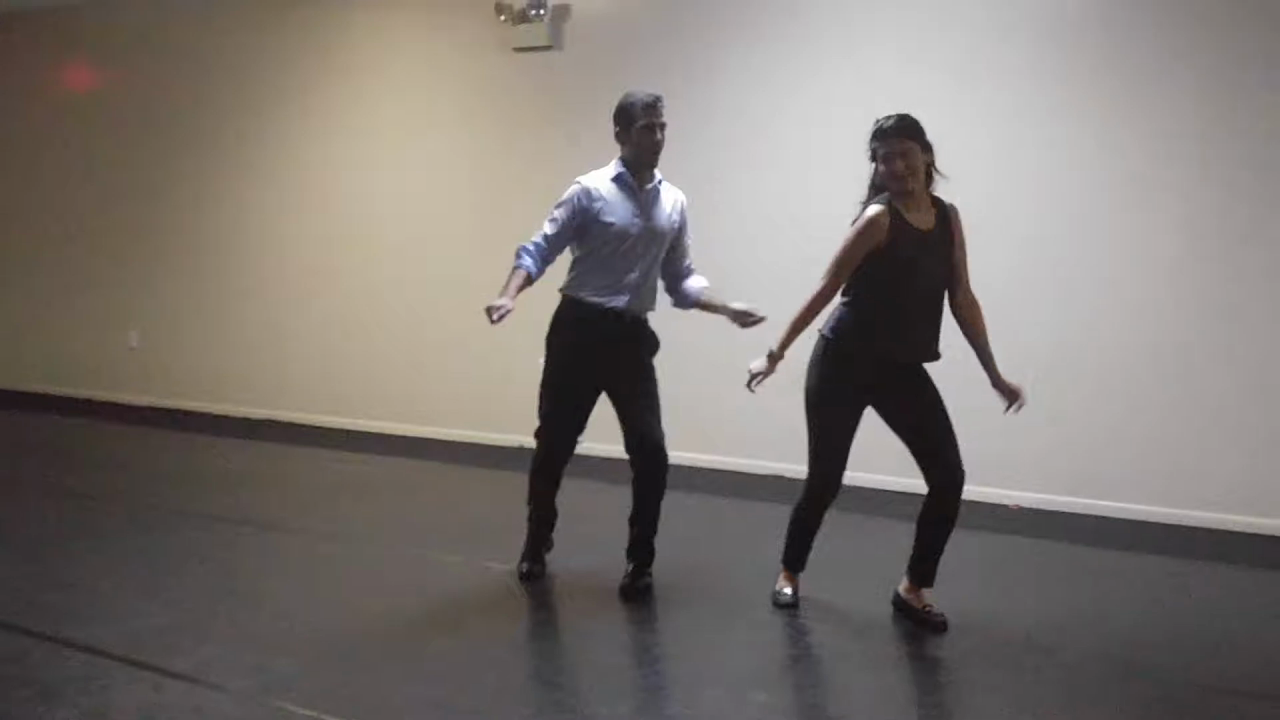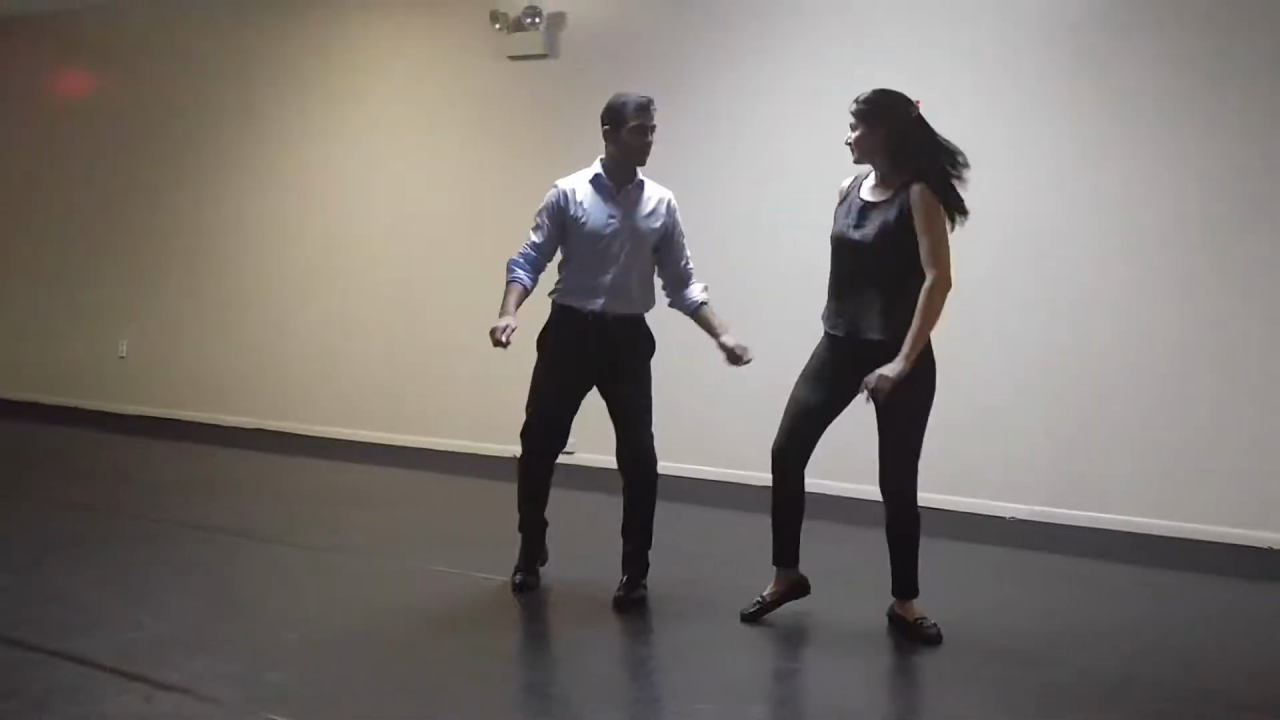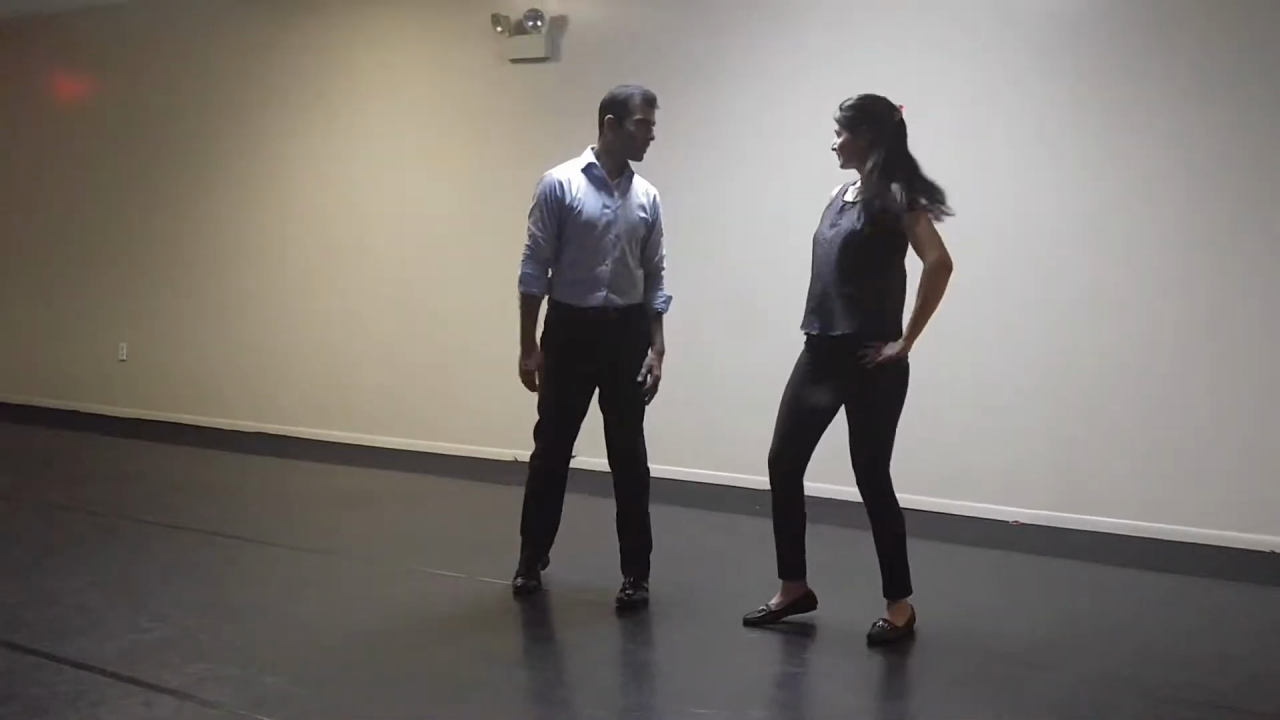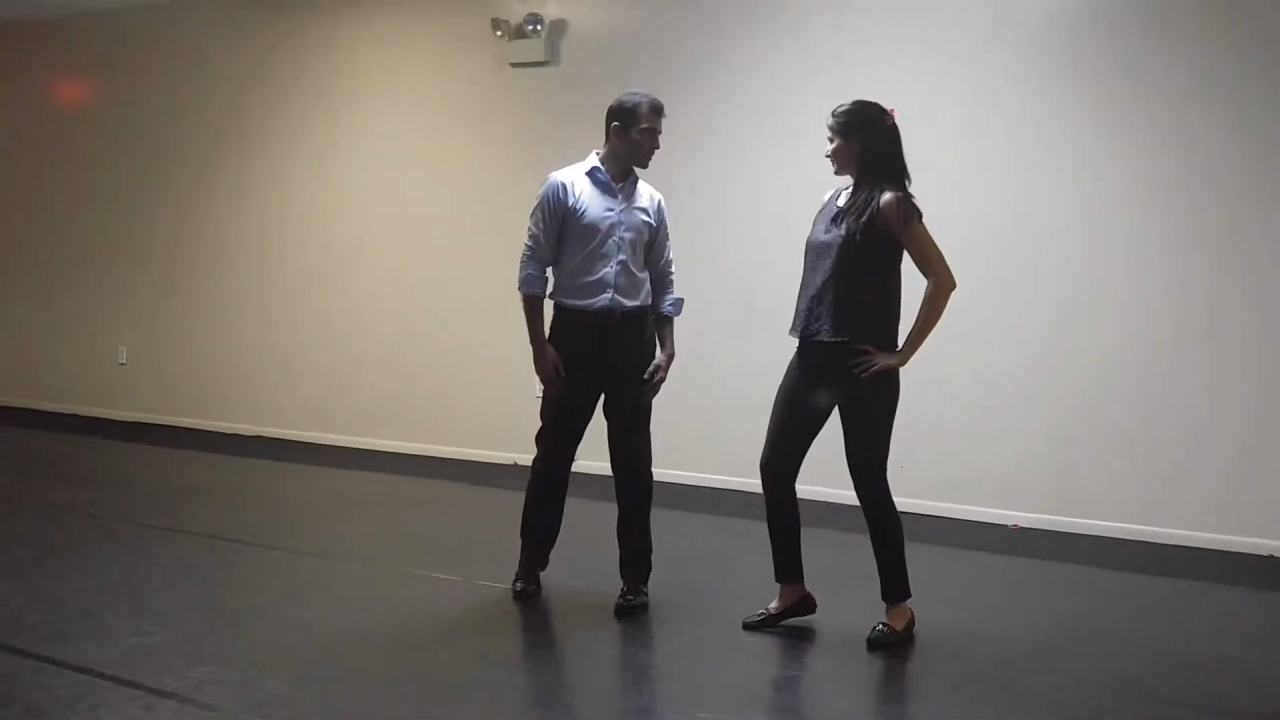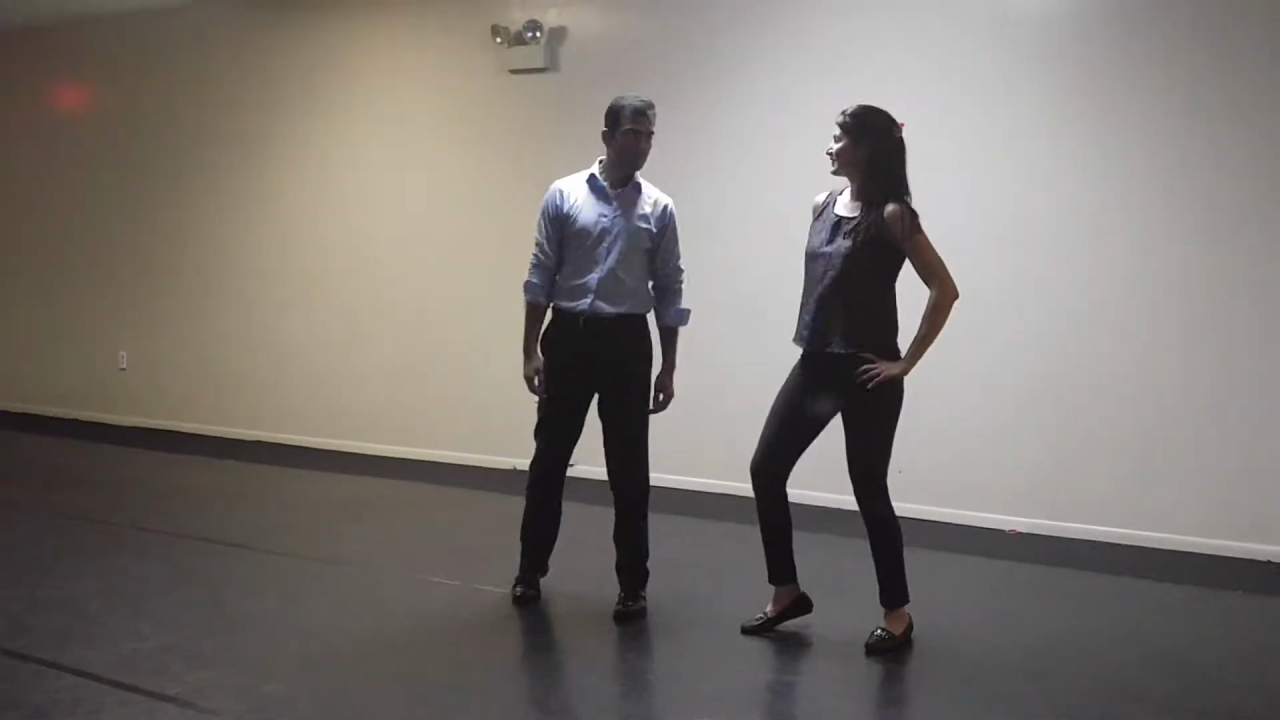
dt=0.3s
person 1, frame 1
left shoulder: (947, 218)
right shoulder: (878, 217)
left elbow: (962, 298)
right elbow: (826, 289)
left wrist: (993, 372)
right wrist: (776, 353)
left hip: (902, 369)
right hip: (844, 362)
left knee: (949, 478)
right knee: (825, 481)
left ankle: (913, 588)
right ankle: (789, 572)
person 1, frame 2
left shoulder: (918, 195)
right shoulder: (850, 190)
left elbow: (938, 278)
left wrist: (906, 359)
left hip: (894, 358)
right hip: (839, 349)
left knee: (898, 482)
right knee: (786, 455)
left ankle: (905, 602)
right ankle: (786, 575)
person 1, frame 3
left shoulder: (893, 194)
right shoulder: (841, 195)
left elbow: (939, 263)
left wrist: (904, 341)
right wrist: (820, 341)
left hip: (871, 359)
right hip: (821, 352)
left knee: (872, 480)
right knee: (782, 464)
left ankle: (899, 604)
right ankle: (794, 587)
person 1, frame 4
left shoulder: (888, 204)
right shoulder: (832, 201)
left elbow: (942, 280)
left wrist: (903, 353)
right wrist: (811, 342)
left hip: (862, 365)
right hip: (811, 358)
left knee: (869, 485)
right knee: (774, 469)
left ankle: (898, 607)
right ankle: (792, 591)
person 1, frame 5
left shoulder: (892, 215)
right shoulder: (823, 205)
left elbow: (945, 290)
left wrist: (907, 362)
right wrist: (814, 344)
left hip: (865, 374)
right hip: (814, 366)
left knee: (869, 492)
right knee: (765, 470)
left ankle: (896, 613)
right ankle: (786, 592)
person 2, frame 1
left shoulder: (673, 203)
right shoulder: (590, 191)
left elbow: (681, 277)
right elbow: (541, 249)
left wrist: (726, 307)
right wrist: (509, 295)
left hip: (633, 337)
right hip: (581, 330)
left knee: (650, 454)
right knee: (554, 444)
left ankle: (640, 561)
right ankle: (536, 546)
person 2, frame 2
left shoulder: (661, 204)
right shoulder: (568, 193)
left elbow: (682, 283)
right elbow: (531, 260)
left wrist: (721, 335)
right wrist: (508, 313)
left hip: (627, 339)
right hip: (569, 333)
left knee: (638, 460)
right knee: (539, 448)
left ankle: (635, 571)
right ankle: (530, 555)
person 2, frame 3
left shoulder: (647, 197)
right shoulder: (559, 184)
left elbow: (654, 281)
right elbow: (535, 268)
left wrist: (657, 349)
right wrist: (529, 345)
left hip: (626, 333)
right hip: (569, 330)
left knee: (629, 457)
right knee: (551, 449)
left ankle: (636, 573)
right ankle: (532, 559)
person 2, frame 4
left shoulder: (652, 202)
right shoulder: (562, 187)
left elbow: (662, 281)
right elbow: (533, 269)
left wrist: (665, 348)
right wrist: (539, 343)
left hip: (633, 337)
right hip: (575, 332)
left knee: (633, 461)
right knee: (554, 452)
left ankle: (635, 578)
right ankle: (531, 564)
person 2, frame 5
left shoulder: (659, 209)
right shoulder: (564, 195)
left elbow: (670, 292)
right elbow: (540, 278)
left wrist: (668, 366)
right wrist: (531, 348)
left hip: (627, 342)
right hip: (567, 337)
left knee: (629, 468)
right knee: (550, 457)
left ankle: (633, 583)
right ankle: (531, 569)
